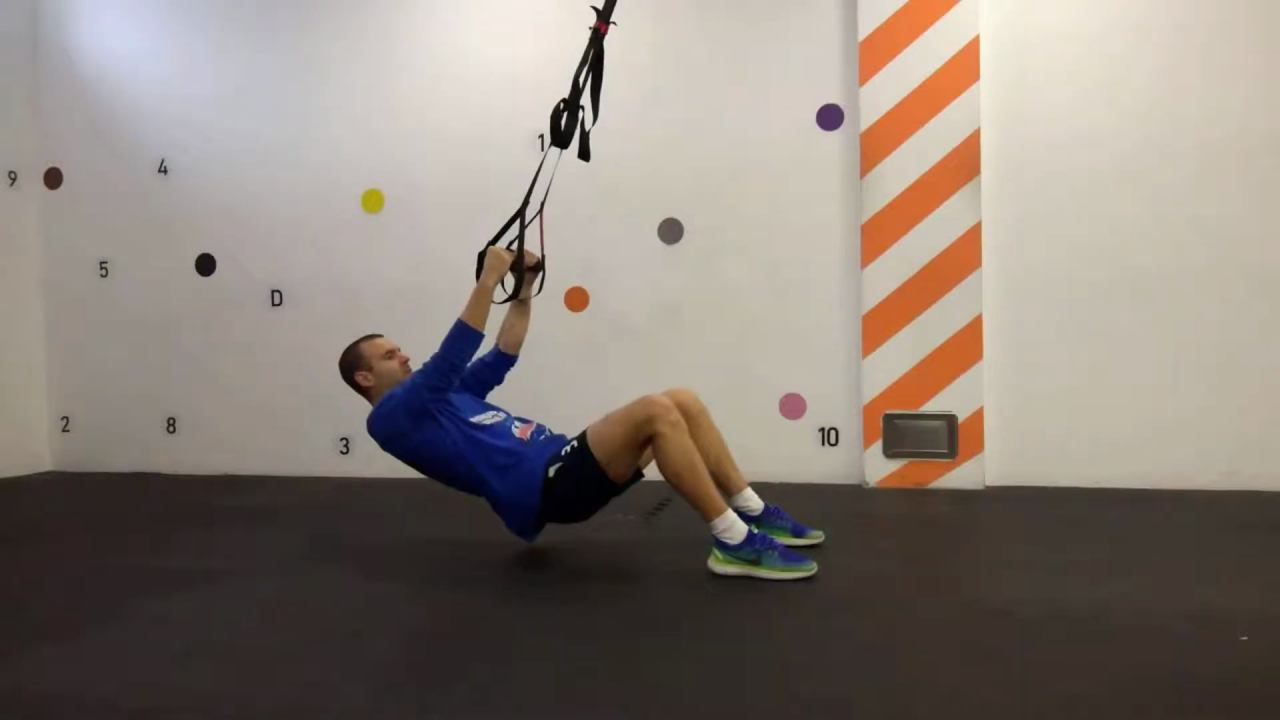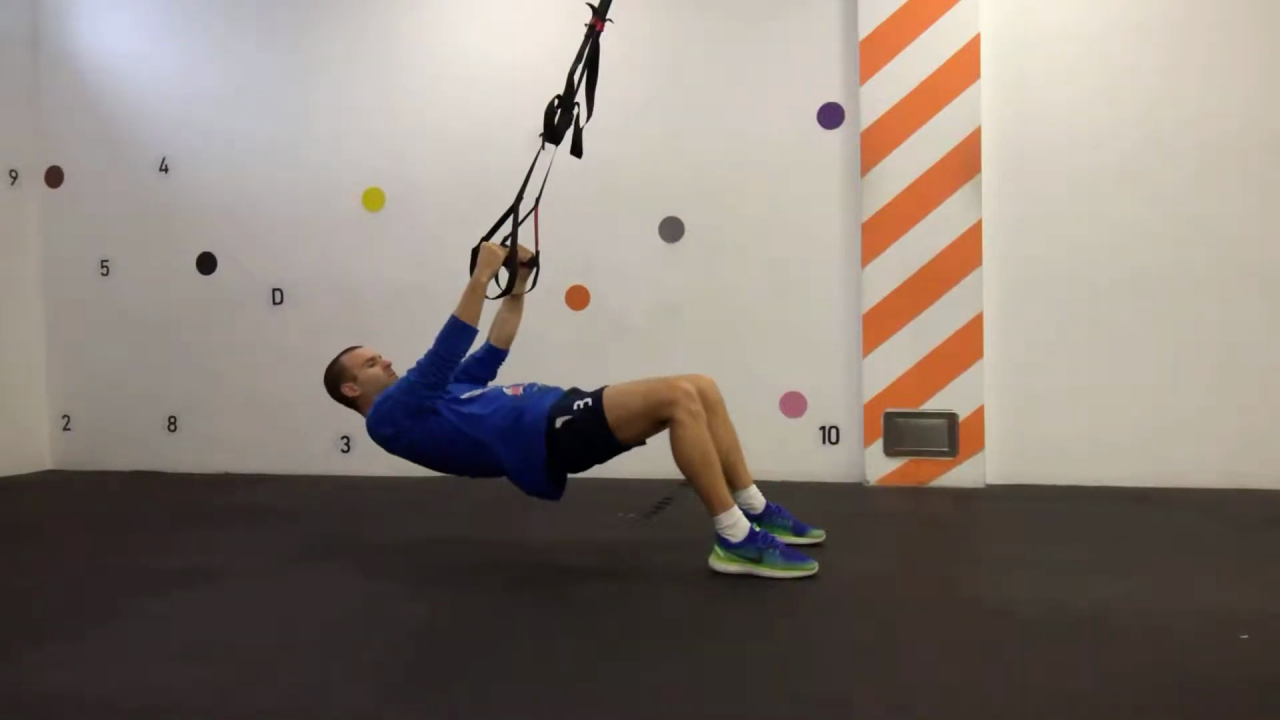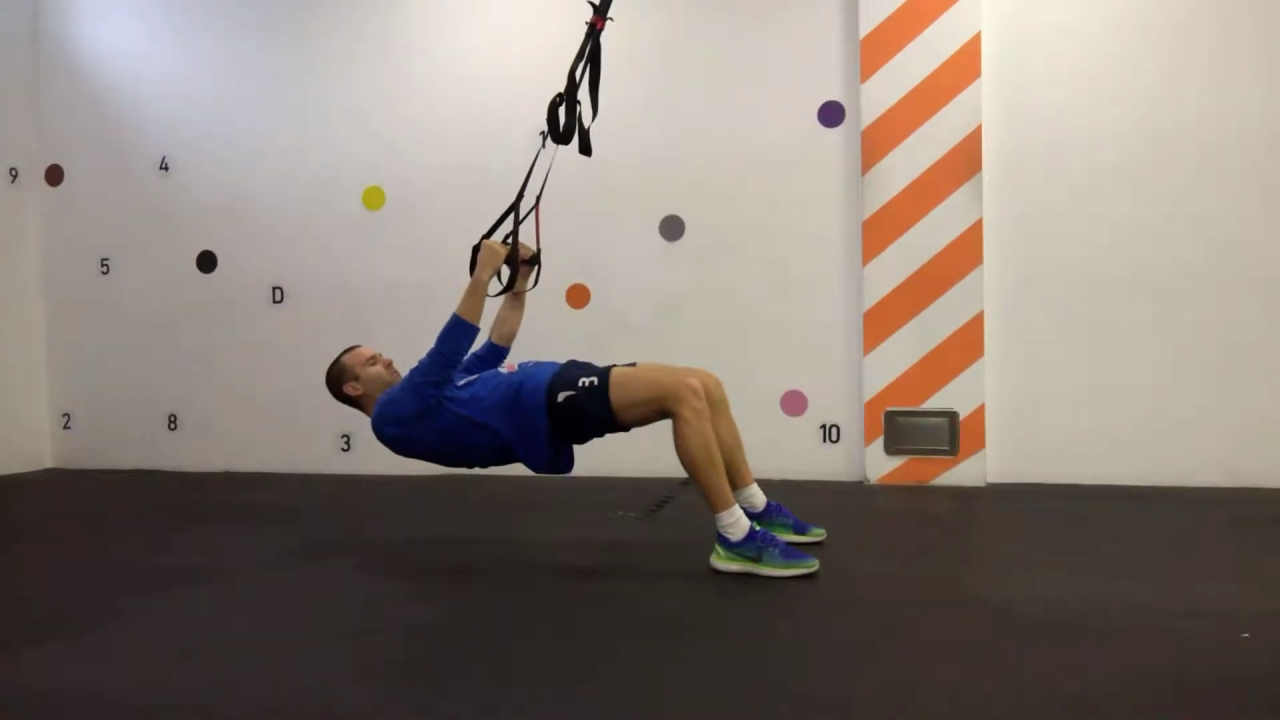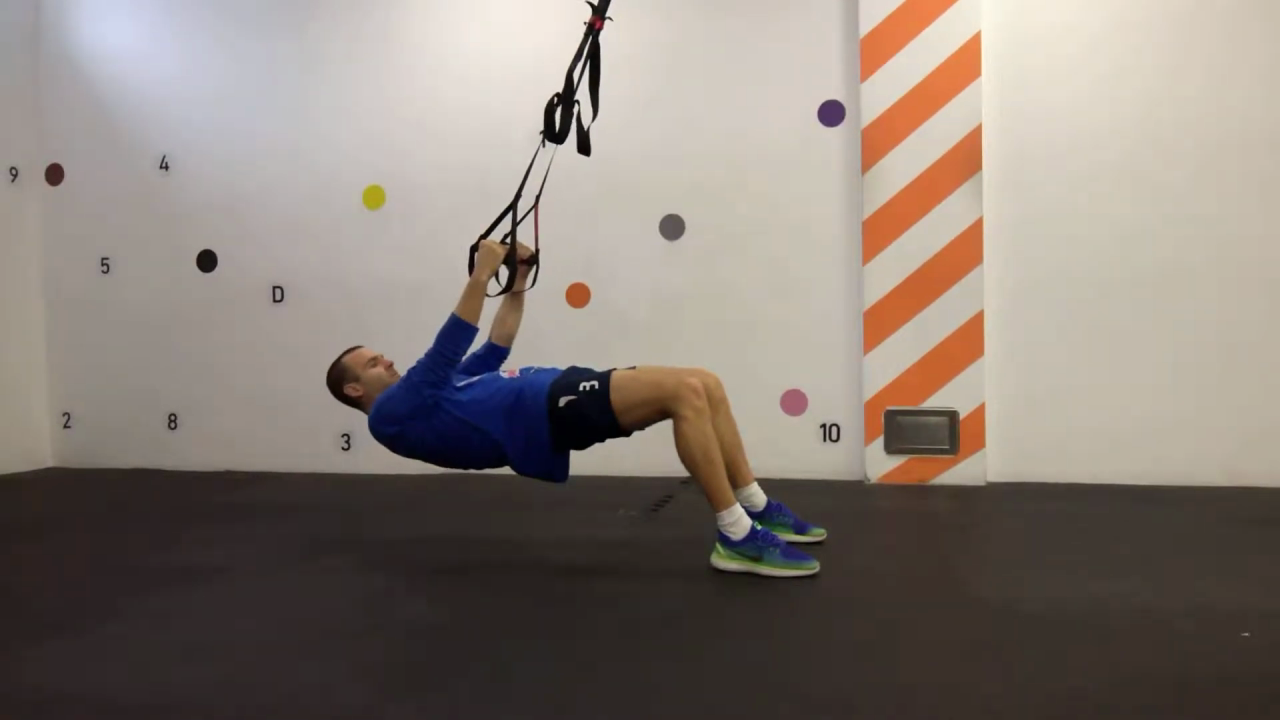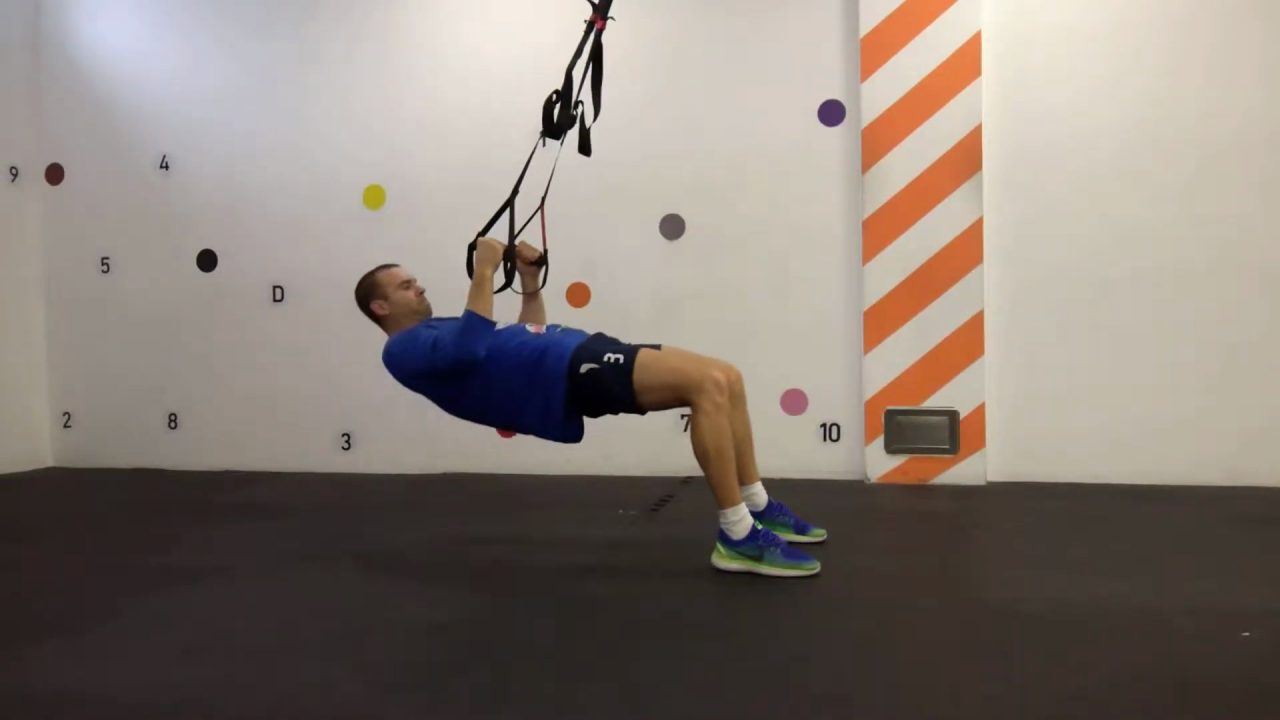
dt=0.5s
person 1, frame 1
left shoulder: (438, 398)
right shoulder: (392, 419)
left elbow: (500, 360)
right elbow: (449, 361)
left wrist: (523, 290)
right wrist: (486, 283)
left hip: (557, 465)
right hip: (543, 487)
left knee: (681, 401)
right knee: (655, 411)
left ankle: (756, 514)
right ankle: (735, 542)
person 1, frame 2
left shoulder: (427, 399)
right shoulder: (389, 420)
left elbow: (490, 355)
right elbow: (441, 358)
left wrist: (516, 286)
right wrist: (480, 278)
left hip: (557, 416)
right hip: (546, 434)
left knee: (700, 390)
right knee: (680, 397)
left ankle: (757, 511)
right ankle: (736, 540)
person 1, frame 3
left shoulder: (426, 397)
right shoulder: (395, 419)
left elbow: (493, 351)
right elbow: (445, 354)
left wrist: (518, 282)
right wrist: (482, 275)
left hip: (558, 388)
right hip: (547, 406)
left knee: (705, 385)
right knee: (685, 392)
left ankle: (757, 510)
right ankle: (736, 538)
person 1, frame 4
left shoulder: (426, 393)
right shoulder: (391, 416)
left elbow: (494, 352)
right elbow: (443, 354)
left wrist: (517, 282)
right wrist: (480, 276)
left hip: (557, 394)
right hip: (547, 413)
left knee: (704, 385)
right knee: (687, 391)
left ankle: (758, 510)
right ankle: (737, 536)
person 1, frame 5
left shoulder: (434, 337)
right shoulder: (405, 352)
right elbow: (470, 348)
left wrist: (530, 281)
right wrist: (483, 272)
left hip: (577, 355)
right hip: (564, 373)
left knee: (726, 378)
right knee: (710, 384)
left ankle: (758, 508)
right ankle: (738, 536)
